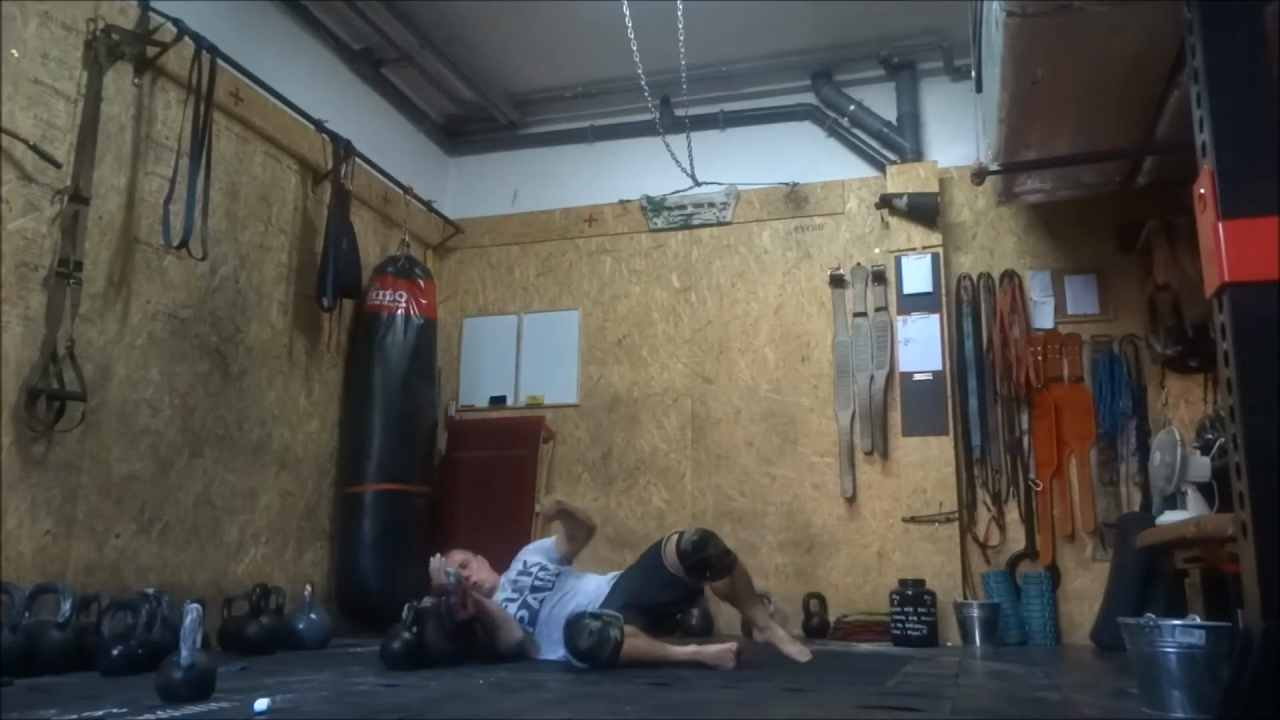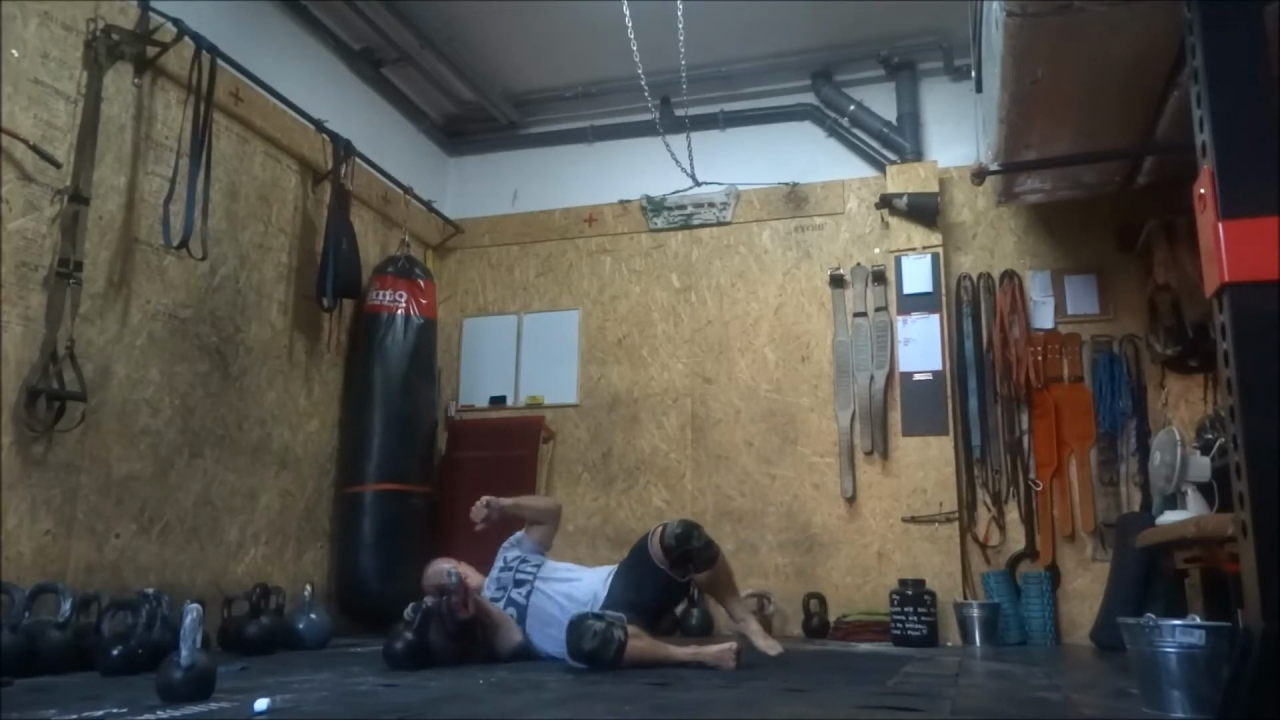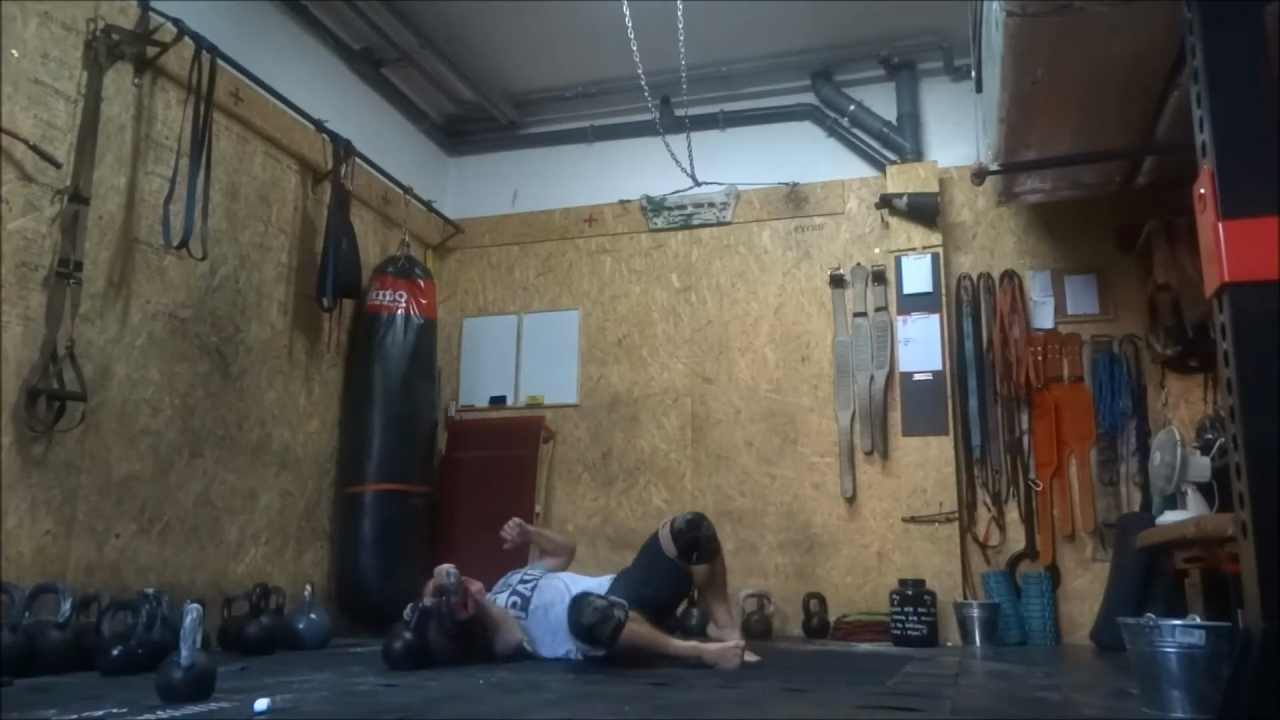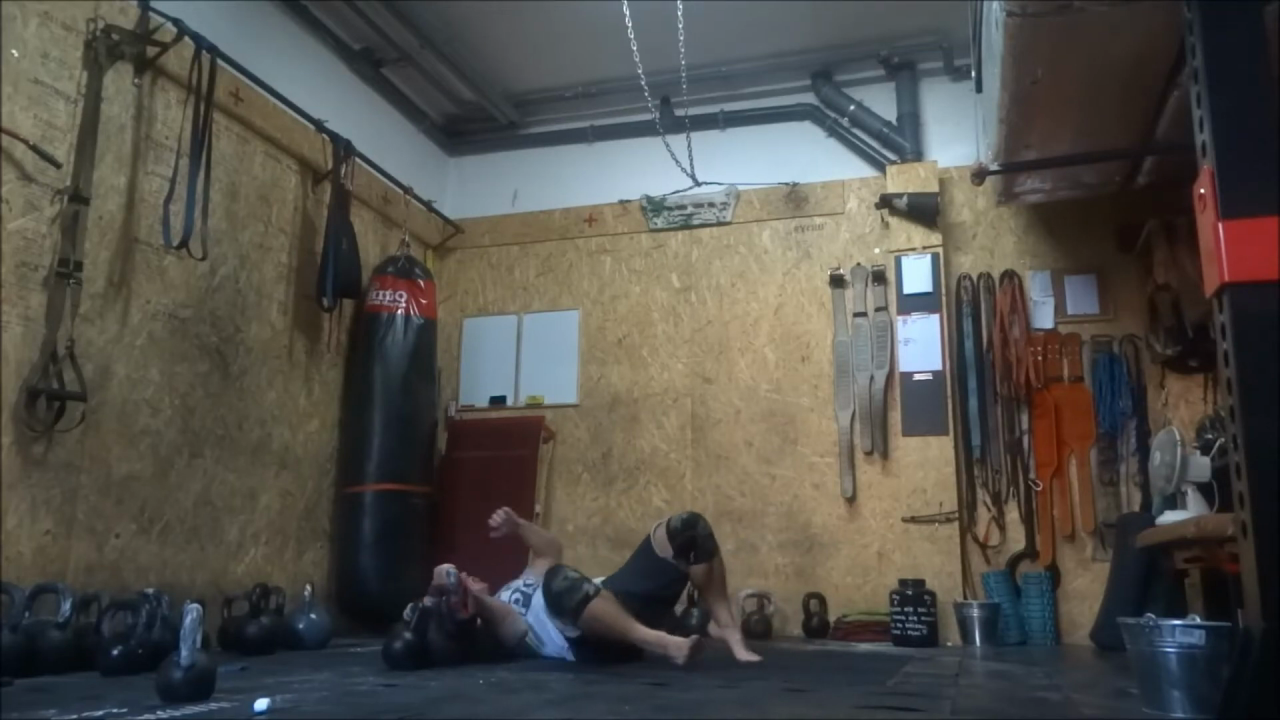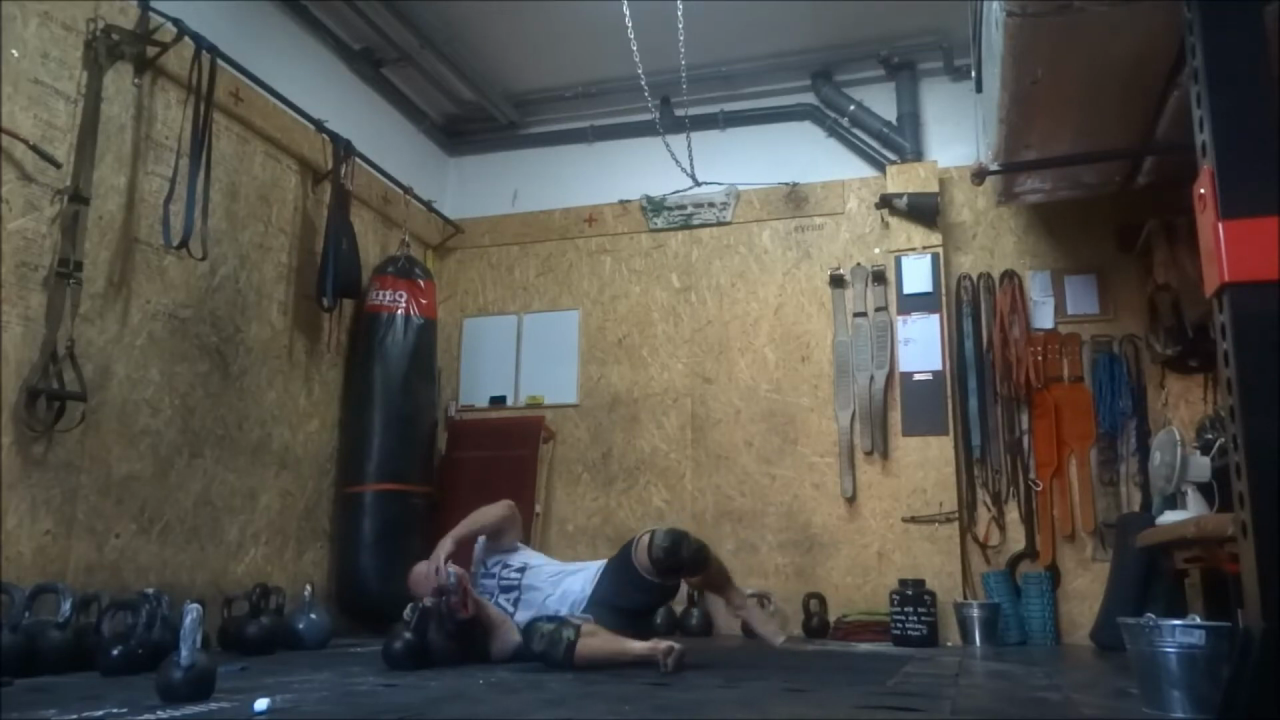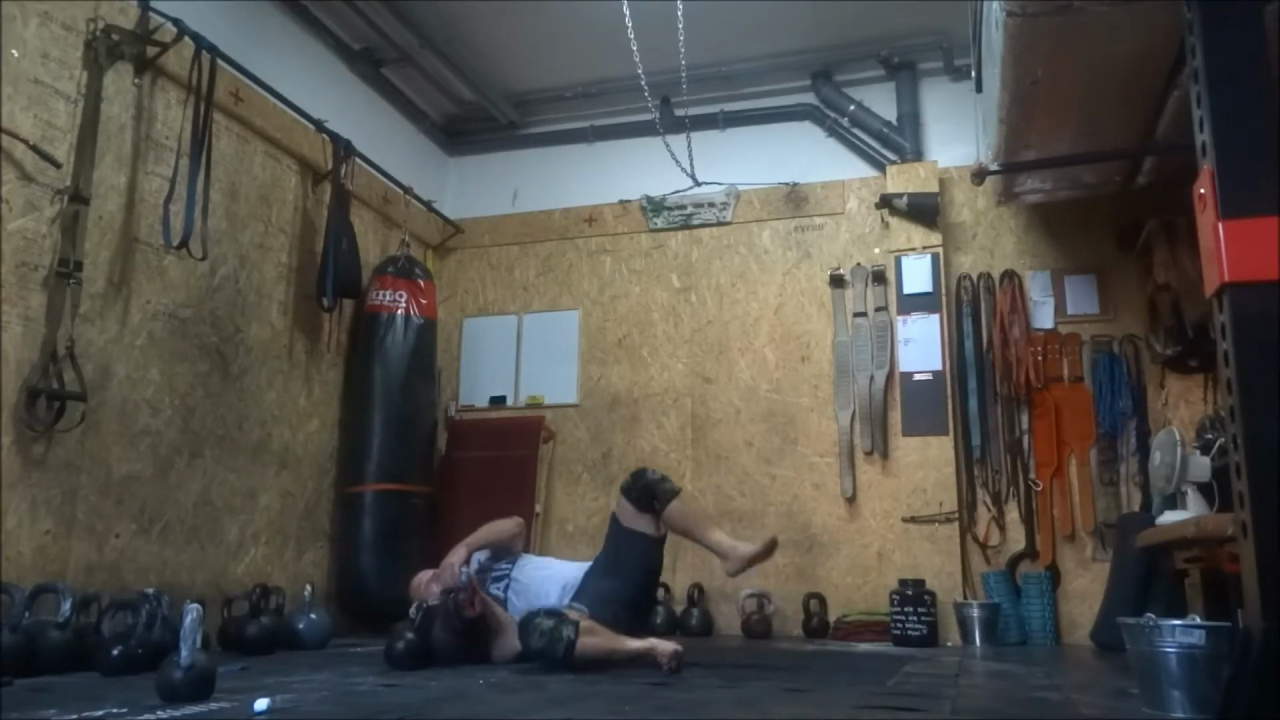
dt=0.4s
person 1, frame 1
left shoulder: (530, 557)
right shoulder: (491, 612)
left elbow: (585, 532)
right elbow: (515, 643)
left wrist: (563, 512)
right wrist: (464, 598)
left hip: (623, 589)
right hip: (600, 627)
left knee: (695, 544)
right knee: (580, 633)
left ankle: (764, 626)
right ankle: (696, 654)
person 1, frame 2
left shoulder: (510, 556)
right shoulder: (485, 612)
left elbow: (551, 510)
right elbow: (513, 644)
left wrist: (501, 506)
right wrist: (473, 600)
left hip: (620, 585)
right hip: (601, 620)
left knee: (679, 536)
right knee: (584, 637)
left ankle: (743, 619)
right ankle: (698, 655)
person 1, frame 3
left shoulder: (513, 579)
right shoulder: (487, 615)
left elbow: (565, 550)
right elbow: (509, 640)
left wrist: (527, 534)
right wrist: (464, 597)
left hip: (622, 592)
right hip: (599, 638)
left knee: (691, 529)
right knee: (587, 610)
left ankle: (723, 627)
right ankle: (701, 651)
person 1, frame 4
left shoulder: (516, 588)
right shoulder: (487, 618)
left elbow: (551, 550)
right elbow: (512, 630)
left wrist: (516, 523)
right wrist: (467, 596)
left hip: (619, 599)
right hip: (598, 638)
left knee: (687, 528)
right knee: (559, 580)
left ankle: (725, 626)
right ankle: (658, 641)
person 1, frame 5
left shoulder: (490, 553)
right shoulder: (473, 613)
left elbow: (507, 510)
right elbow: (509, 645)
left wrist: (450, 538)
right wrist: (469, 603)
left hip: (608, 582)
right hip: (591, 622)
left knee: (668, 546)
right knee: (540, 636)
left ankle: (738, 602)
right ankle: (649, 648)
person 1, frame 6
left shoulder: (480, 562)
right shoulder: (460, 615)
left elbow: (515, 527)
right elbow: (508, 649)
left wrist: (462, 547)
right wrist: (476, 604)
left hip: (602, 582)
right hip: (580, 613)
left knee: (642, 485)
right knee: (537, 627)
left ankle: (729, 552)
right ankle: (645, 647)
